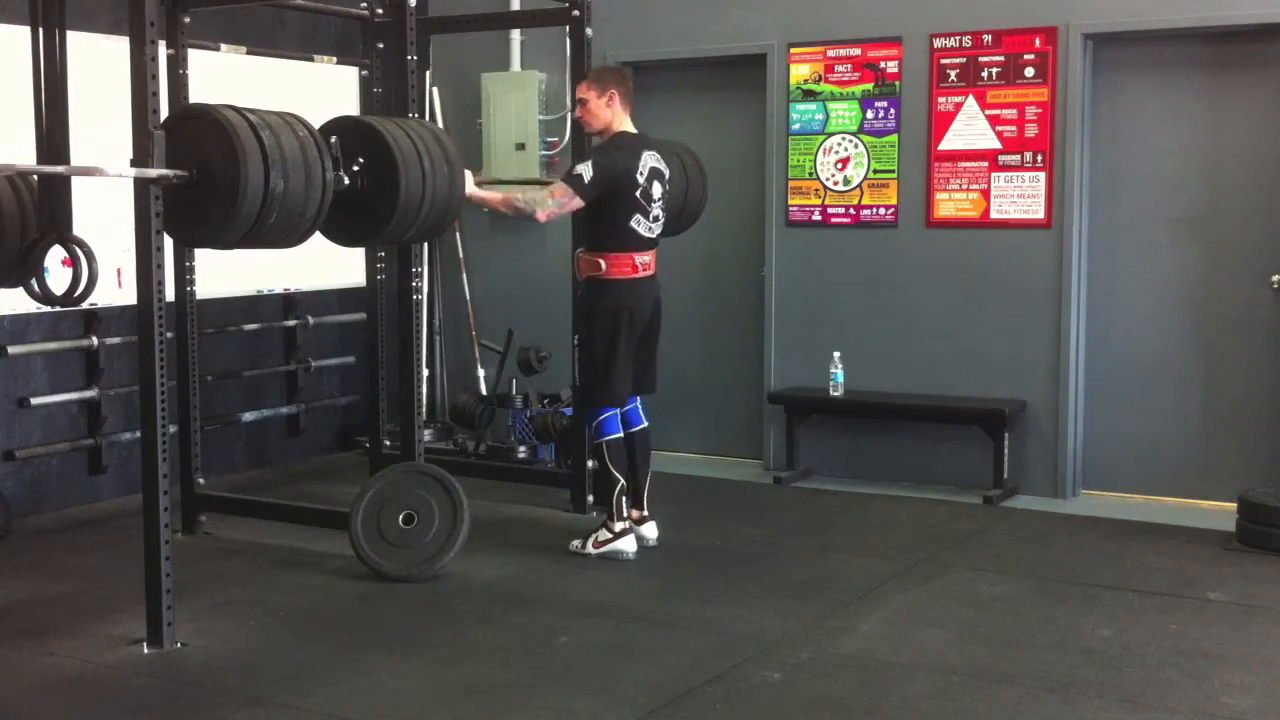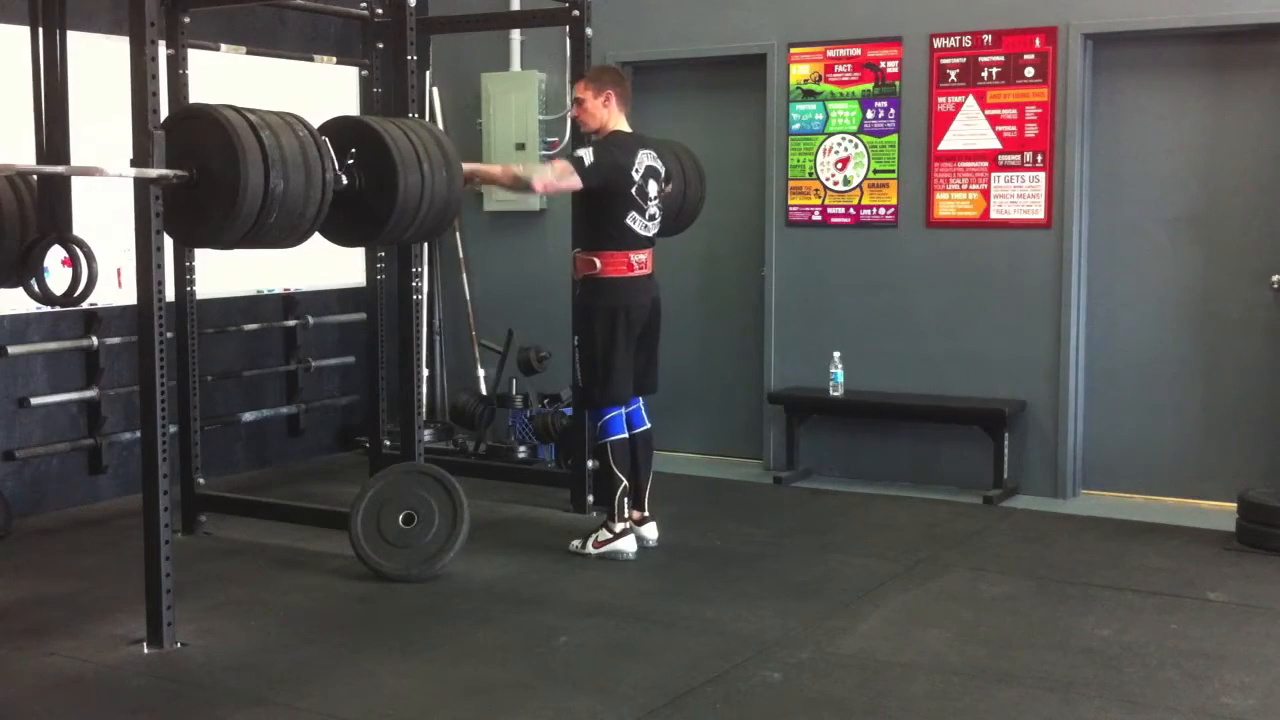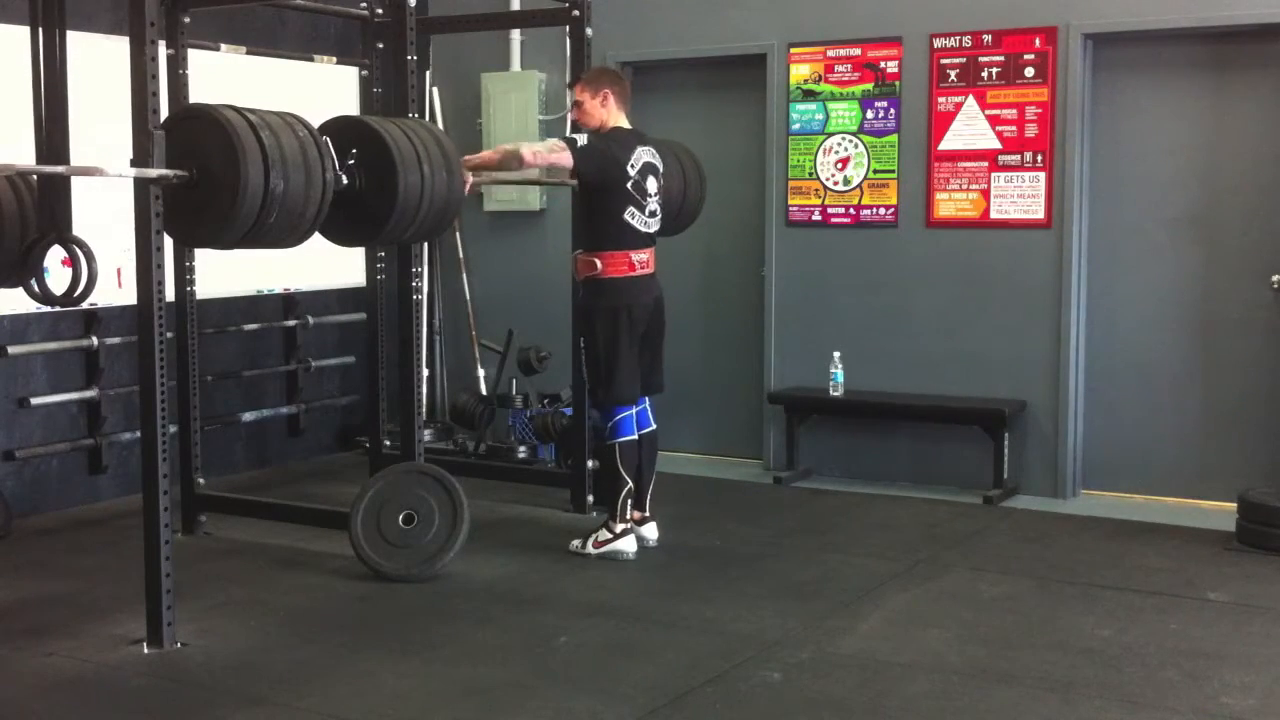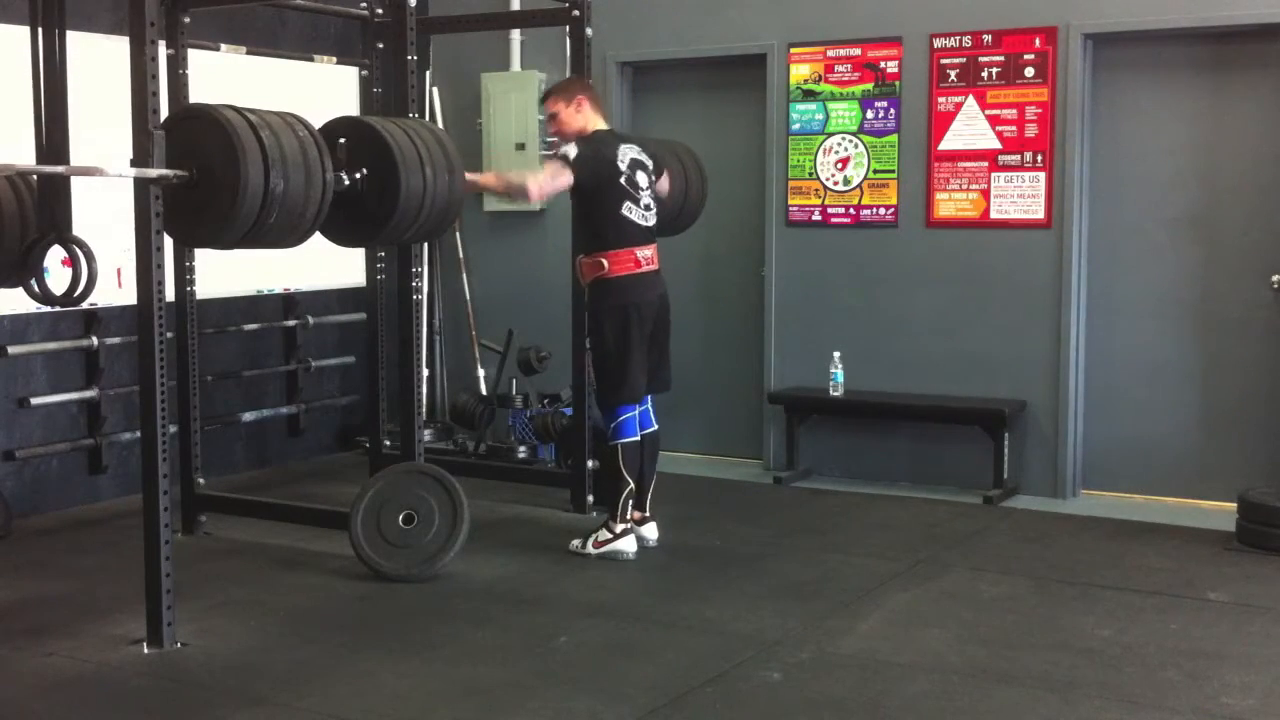
dt=0.2s
person 1, frame 1
left shoulder: (609, 158)
right shoulder: (649, 151)
left elbow: (542, 207)
left wrist: (474, 192)
left hip: (611, 292)
right hip: (643, 289)
left knee: (601, 407)
right knee: (628, 402)
left ankle: (618, 527)
right ankle: (639, 515)
person 1, frame 2
left shoulder: (607, 153)
right shoulder: (646, 151)
left elbow: (538, 180)
left wrist: (469, 170)
left hip: (609, 292)
right hip: (641, 288)
left knee: (606, 407)
right knee: (631, 403)
left ankle: (619, 527)
right ankle: (640, 516)
person 1, frame 3
left shoulder: (602, 147)
right shoulder: (646, 149)
left elbow: (528, 154)
left wrist: (466, 164)
left hip: (612, 291)
right hip: (644, 288)
left knee: (616, 408)
right knee: (637, 403)
left ankle: (619, 528)
right ankle: (641, 516)
person 1, frame 4
left shoulder: (588, 150)
right shoulder: (633, 148)
left elbow: (531, 186)
right elbow: (664, 186)
left wrist: (469, 178)
left hip: (618, 291)
right hip: (649, 287)
left knee: (621, 406)
right knee: (639, 402)
left ankle: (619, 528)
right ankle: (641, 516)
